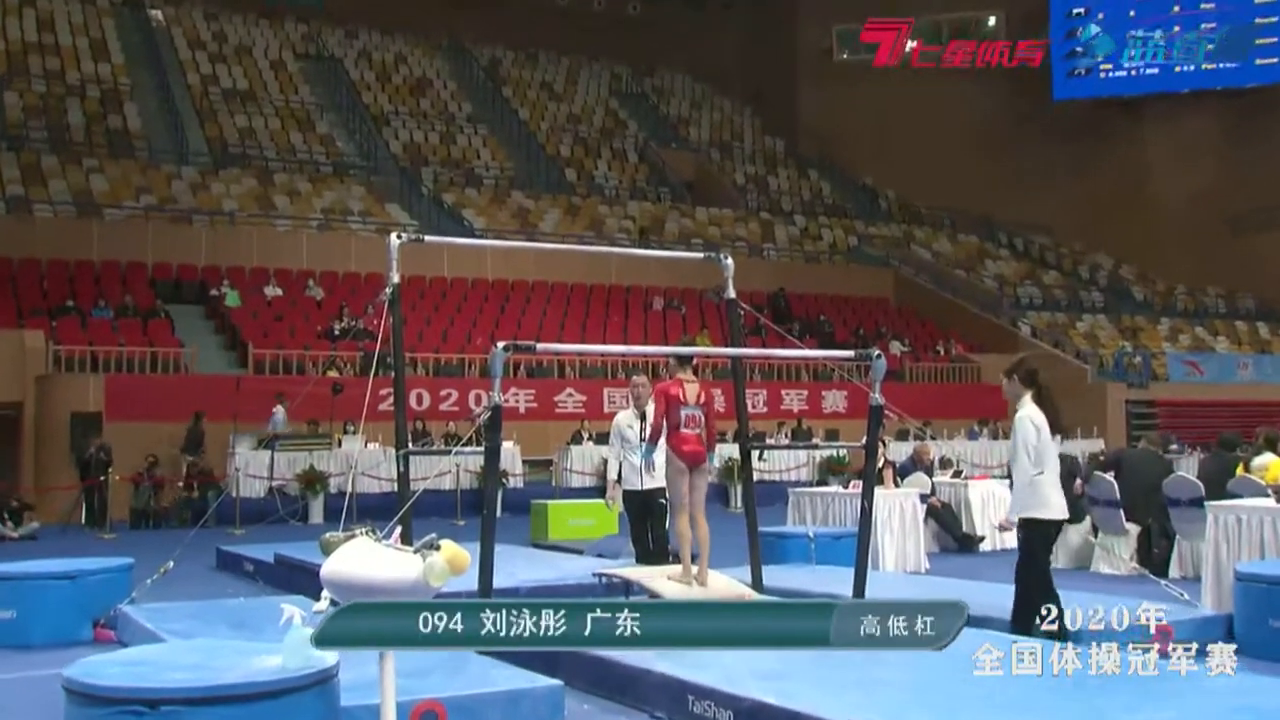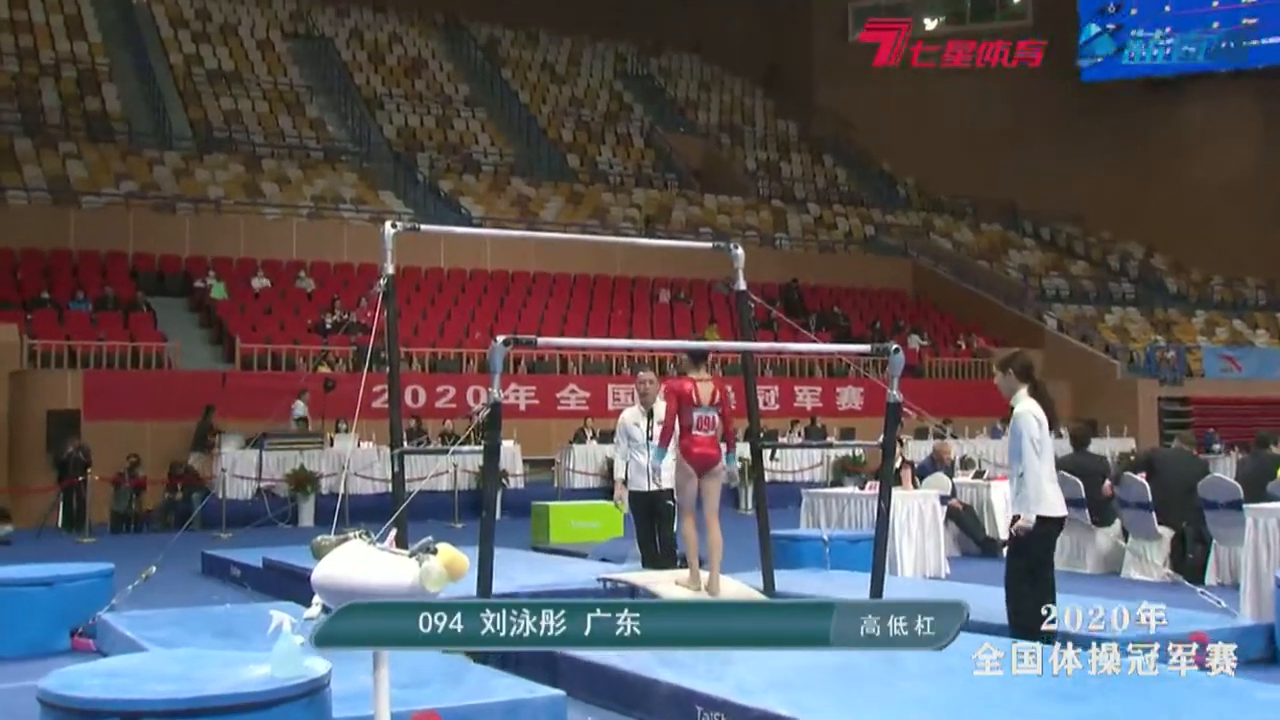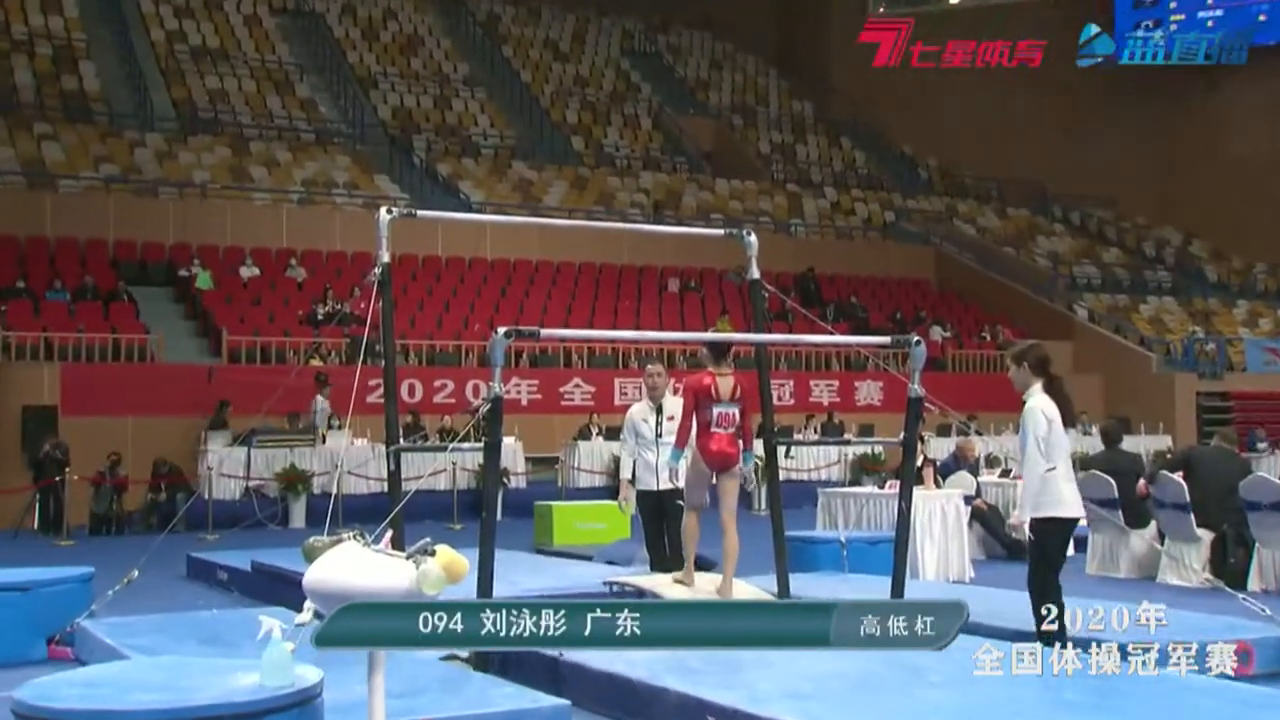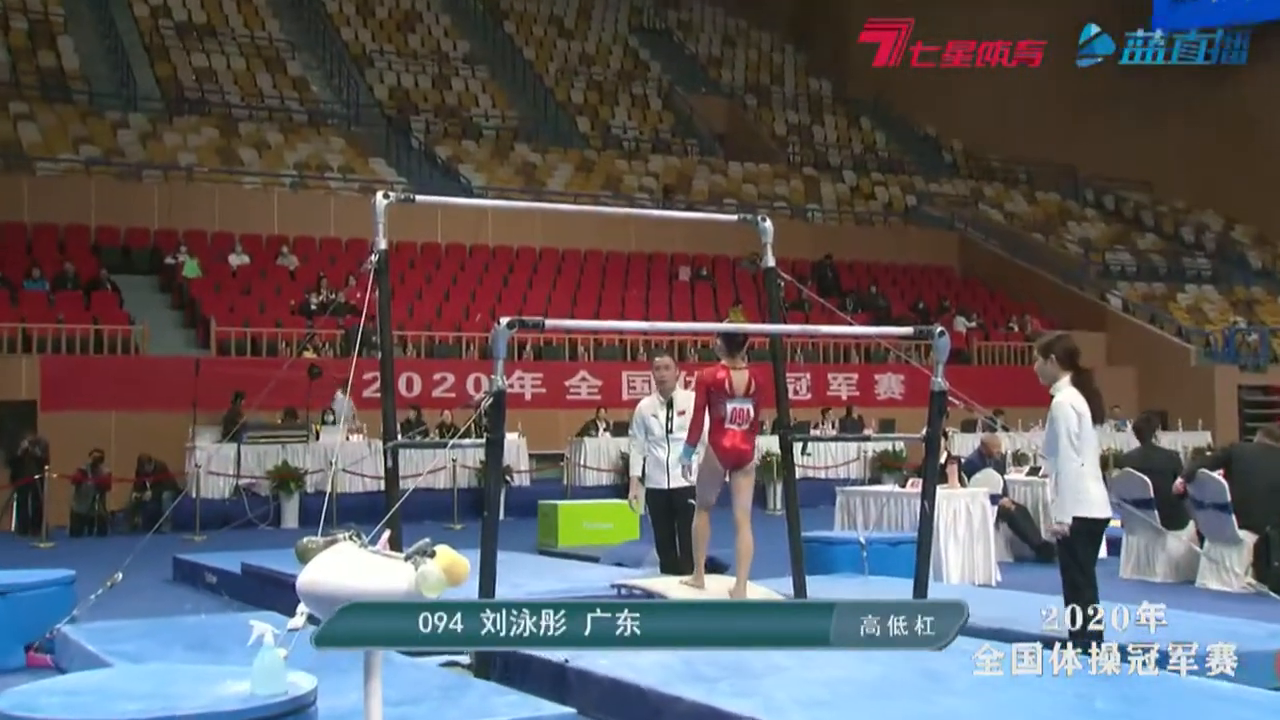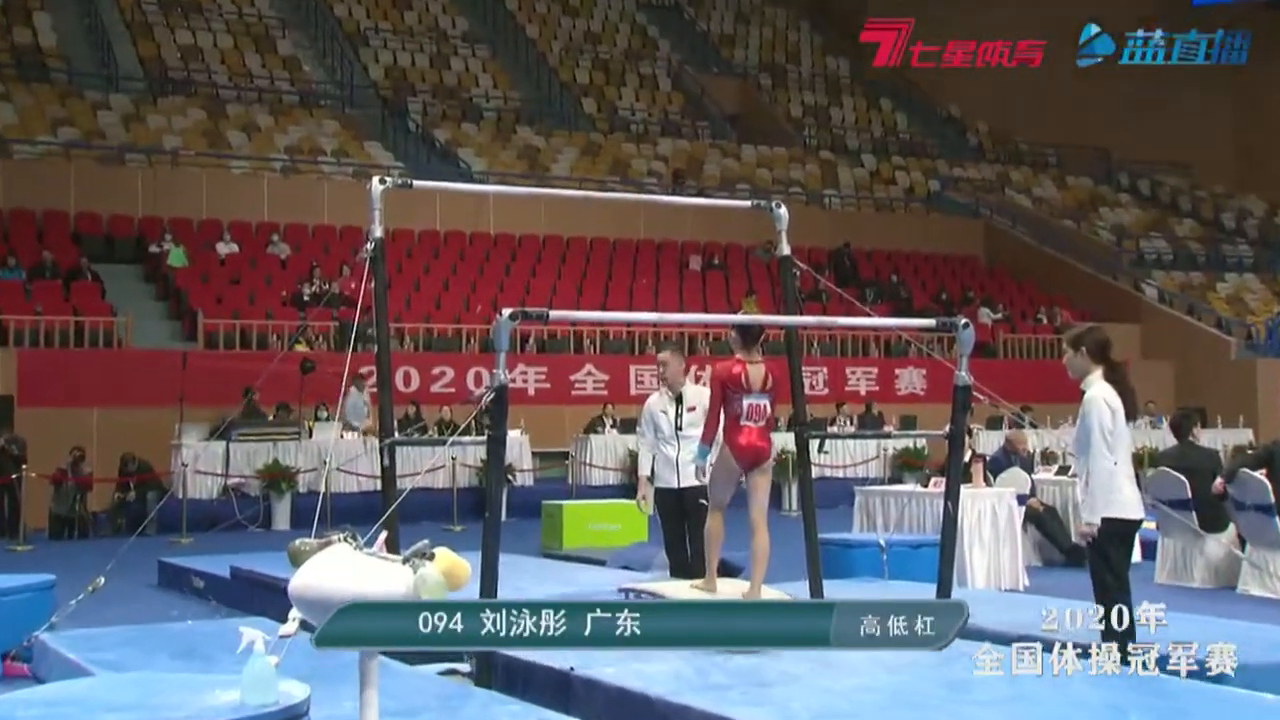
dt=0.4s
person 1, frame 1
left shoulder: (1025, 417)
right shoulder: (1042, 413)
left elbow: (1023, 470)
left wrist: (1012, 514)
left hip: (1038, 509)
right hip: (1050, 506)
left knee: (1038, 579)
right knee: (1027, 575)
person 1, frame 2
left shoulder: (1024, 412)
right shoulder: (1034, 407)
left elbow: (1031, 467)
left wrist: (1027, 515)
left hip: (1036, 510)
right hip: (1047, 508)
left knee: (1018, 579)
right knee: (1037, 580)
person 1, frame 3
left shoulder: (1035, 407)
right shoulder: (1051, 402)
left elbow: (1035, 464)
left wrist: (1022, 512)
left hip: (1050, 507)
right hip: (1063, 504)
left knee: (1044, 585)
right knee: (1044, 582)
right ankle: (1054, 646)
person 1, frame 4
left shoulder: (1063, 401)
right shoulder: (1078, 397)
left elbow: (1068, 463)
left wrist: (1061, 516)
left hip: (1078, 509)
right hip: (1092, 507)
left knee: (1078, 590)
right knee: (1082, 588)
left ankle: (1086, 656)
right ankle: (1089, 653)
person 1, frame 5
left shoulder: (1095, 396)
right shoulder: (1110, 391)
left elbow: (1100, 462)
left wrist: (1090, 516)
left hip: (1109, 510)
right hip: (1123, 507)
left knee: (1111, 596)
right knee: (1115, 594)
right ankle: (1123, 663)
person 2, frame 1
left shoulder: (665, 389)
right shoulder: (704, 391)
left elbow: (658, 424)
right elbow: (711, 429)
left wrist: (649, 451)
right wrist: (710, 457)
left hip: (678, 452)
right hip: (699, 453)
left knee: (681, 513)
right knee: (699, 513)
person 2, frame 2
left shoulder: (677, 387)
right shoulder: (719, 389)
left elbow: (669, 425)
right elbow: (728, 427)
left wrist: (658, 457)
right wrist: (731, 459)
left hip: (689, 454)
right hip: (713, 455)
left knee: (687, 516)
right knee: (712, 519)
left ankle: (694, 577)
right ankle: (714, 579)
person 2, frame 3
left shoulder: (695, 383)
right shoulder: (740, 385)
left elbow: (686, 423)
right elbow: (746, 426)
left wrist: (675, 458)
right wrist: (748, 461)
left hip: (706, 452)
right hip: (731, 454)
left knee: (692, 509)
right knee: (729, 521)
left ankle: (688, 571)
right ankle: (726, 584)
person 2, frame 4
left shoulder: (707, 376)
right shoulder: (754, 379)
left elbow: (698, 419)
right elbow: (755, 422)
left wrist: (687, 454)
left hip: (719, 448)
right hip: (745, 451)
left knee: (703, 509)
right knee: (743, 520)
left ankle: (698, 575)
right ankle: (741, 586)
person 2, frame 5
left shoulder: (723, 371)
right shoulder: (771, 374)
left elbow: (714, 416)
right elbow: (770, 417)
left wrist: (702, 453)
left hip: (735, 446)
right hip: (763, 448)
left knee: (716, 509)
right knee: (759, 521)
left ankle: (710, 579)
right ankle: (755, 590)
person 3, frame 1
right shoulder: (621, 419)
right elbow: (614, 453)
right wrist: (611, 485)
left hip: (657, 483)
right hip: (631, 486)
left knee: (659, 534)
right knee: (638, 534)
person 3, frame 2
right shoulder: (627, 417)
right elbow: (620, 452)
right wrist: (618, 485)
left hip: (665, 484)
right hip: (637, 486)
left knee: (667, 536)
right knee: (644, 537)
person 3, frame 3
left shoulder: (681, 407)
right shoulder: (635, 412)
right elbow: (627, 449)
right wrist: (624, 485)
left hip: (675, 483)
right hip: (646, 486)
left knee: (676, 538)
right knee: (653, 539)
person 3, frame 4
left shoulder: (693, 401)
right shoulder: (644, 407)
right elbow: (637, 446)
right wrist: (634, 484)
left hip: (687, 482)
right hip: (656, 484)
left knee: (688, 539)
right knee: (663, 541)
person 3, frame 5
left shoulder: (704, 396)
right shoulder: (653, 403)
right elbow: (646, 444)
right wrist: (642, 483)
left hip: (698, 481)
right hip: (665, 483)
left knee: (700, 542)
right knee: (673, 543)
